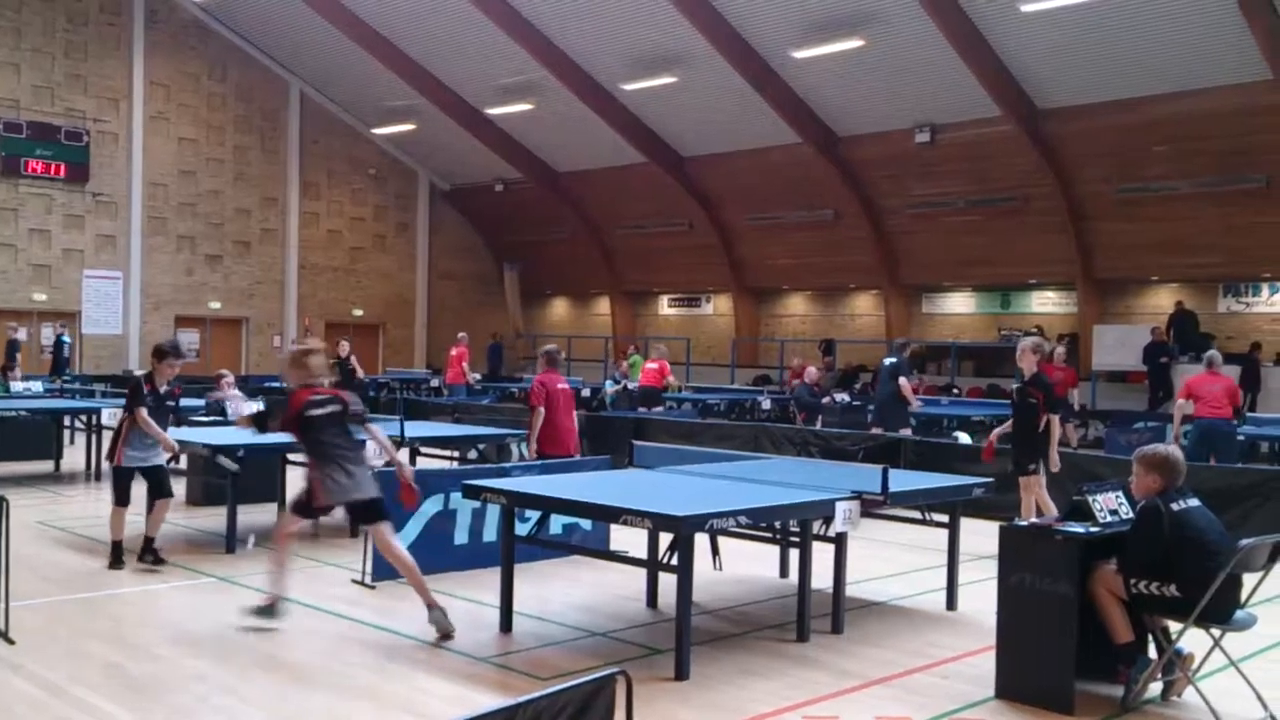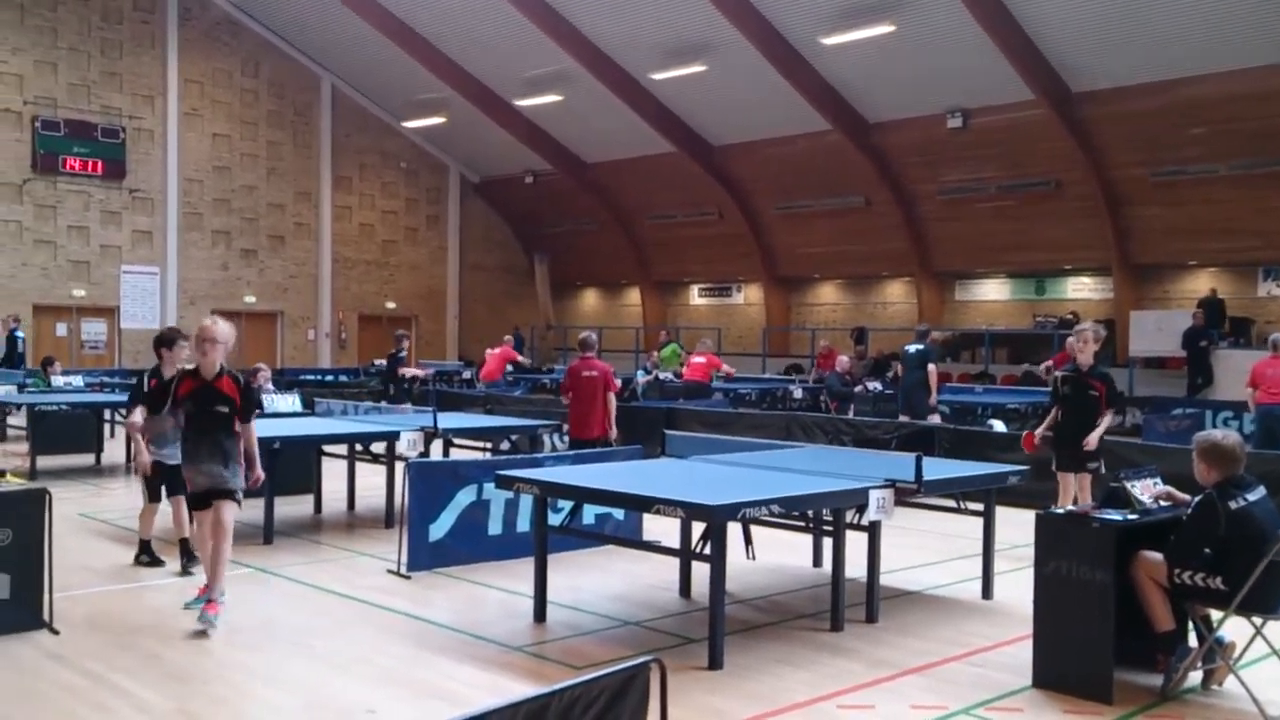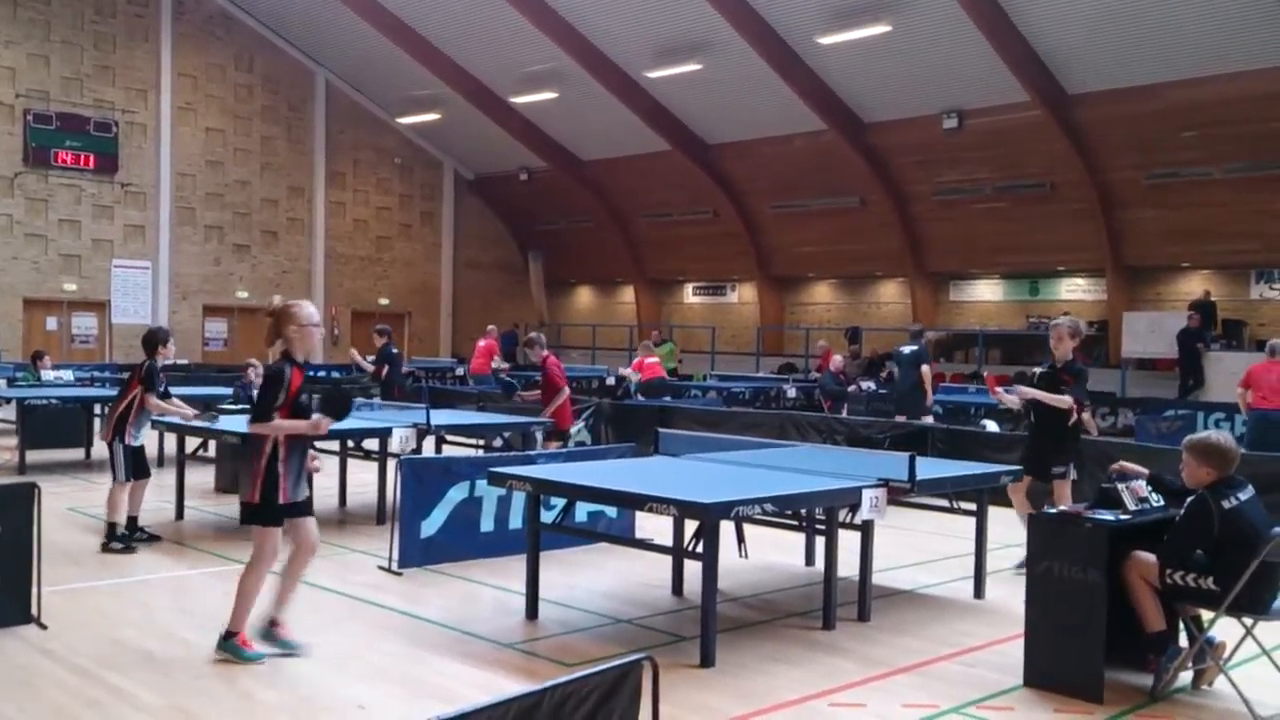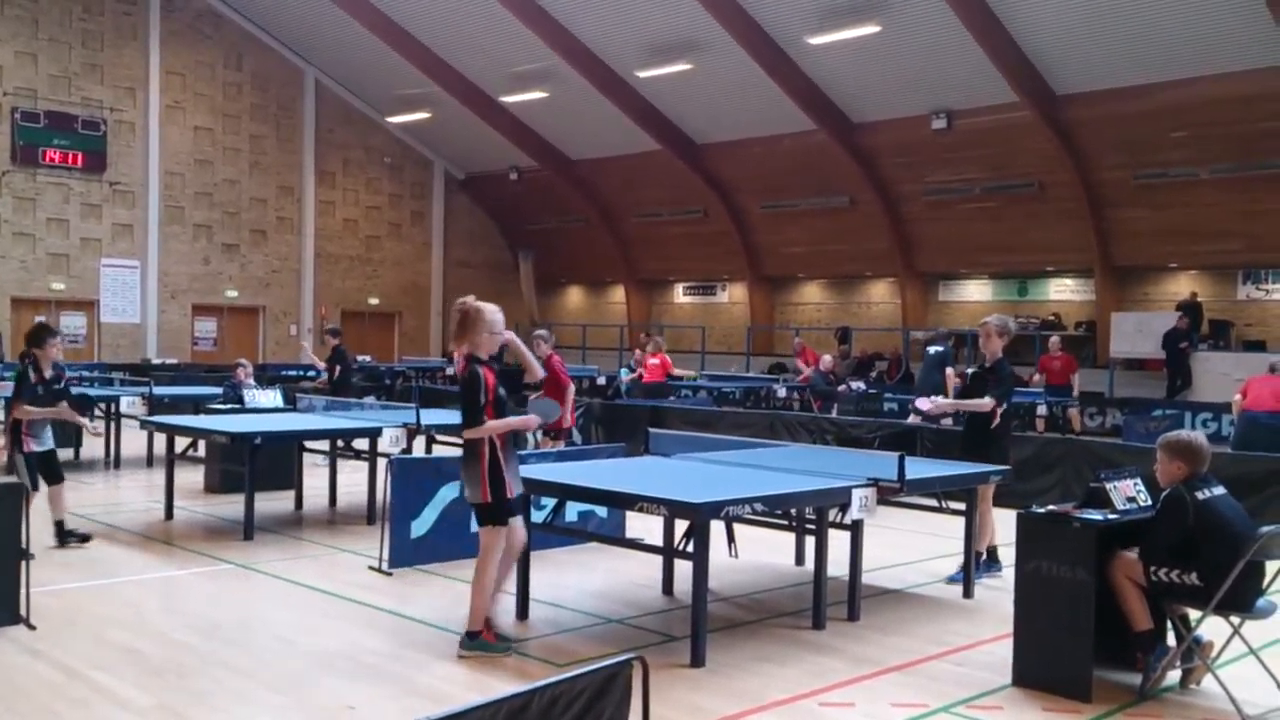
dt=1s
person 1, frame 1
left shoulder: (293, 404)
right shoulder: (341, 397)
left elbow: (254, 424)
right elbow: (372, 429)
left wrist: (237, 415)
right wrist: (398, 461)
left hip: (325, 483)
right hip: (358, 480)
left knee: (283, 531)
right knee: (389, 545)
left ankle: (274, 602)
right ankle: (432, 607)
person 1, frame 2
left shoulder: (237, 384)
right shoulder: (179, 382)
left elbow: (247, 424)
right elbow: (149, 406)
left wrist: (256, 464)
right wrist: (136, 424)
left hip: (228, 468)
right hip: (195, 468)
left knee: (223, 526)
right knee: (203, 530)
left ankle: (213, 603)
right ankle: (213, 583)
person 1, frame 3
left shoulder: (299, 371)
right shoulder: (280, 372)
right elbow: (258, 423)
left wrist: (304, 450)
right wrist: (306, 426)
left hip: (291, 476)
right hip: (269, 474)
left knee: (308, 543)
right knee: (266, 553)
left ankle: (273, 623)
right ankle: (232, 637)
person 1, frame 4
left shoulder: (489, 369)
right shoulder: (474, 374)
left elbow: (535, 375)
right elbow: (470, 430)
left wrist: (516, 343)
right wrist: (517, 422)
left hip: (500, 470)
right hip: (487, 471)
left knee: (514, 542)
right knee: (493, 551)
left ankle: (483, 619)
right ankle: (474, 635)
person 2, frame 1
left shoulder: (1153, 509)
right shoulder: (1189, 502)
left elbow: (1130, 565)
left wrist: (1114, 565)
right wrist: (1124, 564)
left hip: (1197, 598)
right hip: (1224, 597)
left knee: (1100, 578)
right knee: (1142, 581)
left ankle: (1135, 664)
right ankle: (1171, 657)
person 2, frame 2
left shoulder: (1211, 502)
right shoulder: (1253, 488)
left elbow: (1176, 555)
right wrist: (1184, 500)
left hip: (1243, 590)
left knee: (1142, 563)
right knee: (1187, 569)
left ankle: (1175, 653)
right ankle: (1212, 645)
person 2, frame 3
left shoulder: (1204, 504)
right shoulder: (1240, 487)
left elbow: (1168, 555)
right elbow: (1181, 490)
right wrist: (1141, 472)
left hip: (1236, 590)
left knee: (1134, 563)
right knee: (1177, 571)
left ankle: (1166, 653)
right ankle: (1202, 646)
person 2, frame 4
left shoulder: (1177, 496)
right shoulder: (1214, 489)
left elbow: (1150, 553)
left wrist: (1136, 552)
right wrist: (1145, 550)
left hip: (1220, 586)
right hip: (1245, 584)
left knee: (1120, 564)
right knee: (1161, 570)
left ankle: (1153, 653)
right ankle: (1190, 646)
person 3, frame 1
left shoulder: (174, 391)
right shoulder: (140, 385)
right elbow: (142, 417)
left wrist: (166, 445)
right wrist: (166, 439)
left hip: (153, 453)
right hip: (126, 452)
left knee: (164, 498)
right knee: (121, 504)
left ankle: (148, 548)
right ankle: (116, 551)
person 3, frame 2
right shoulder: (146, 381)
left hip: (176, 451)
right hip: (151, 452)
left knee: (179, 499)
right knee: (153, 503)
left ankle: (186, 552)
right ankle: (143, 550)
person 3, frame 3
left shoulder: (157, 373)
right shoulder: (149, 368)
left elbow: (170, 401)
right elbow: (151, 402)
left wrist: (197, 414)
right wrist: (183, 414)
left hip: (133, 433)
right hip: (120, 431)
left knee: (142, 478)
right knee: (122, 482)
left ankle: (131, 528)
right ankle: (111, 537)
person 3, frame 4
left shoulder: (59, 372)
right shoulder: (27, 374)
left elbow: (63, 405)
right elbow: (19, 411)
left wrist: (84, 423)
right wrist: (55, 412)
left hip: (44, 437)
right hip: (23, 438)
left knee: (57, 482)
right knee: (30, 490)
left ankle: (62, 532)
person 4, frame 1
left shoulder: (1045, 385)
right shoulder: (1018, 387)
left elbow: (1054, 419)
left wrist: (1053, 450)
right wrist: (1000, 430)
left hip: (1037, 445)
right hip: (1019, 446)
left knee: (1039, 491)
right knee: (1026, 492)
person 4, frame 2
left shoulder: (1103, 378)
right shoulder: (1062, 375)
left elbow: (1108, 413)
left wrist: (1097, 433)
right wrist: (1043, 428)
left hip: (1087, 442)
right hip: (1064, 439)
left knee: (1083, 488)
right knee: (1067, 490)
person 4, frame 3
left shoulder: (1078, 372)
right shoulder: (1041, 372)
left elbow: (1067, 401)
right elbow: (1021, 403)
left wrist: (1034, 393)
right wrist: (1003, 397)
left hip: (1062, 443)
right hip: (1035, 441)
left knee: (1062, 497)
right knee: (1015, 488)
person 4, frame 4
left shoulder: (1005, 373)
right shoulder: (975, 371)
left elbow: (987, 404)
right elbow: (962, 404)
left wrist: (951, 403)
right wrist: (944, 404)
left hip: (992, 446)
right hip: (972, 442)
left knee: (984, 502)
right knee: (982, 502)
left ankle: (975, 562)
right ankle: (992, 559)
